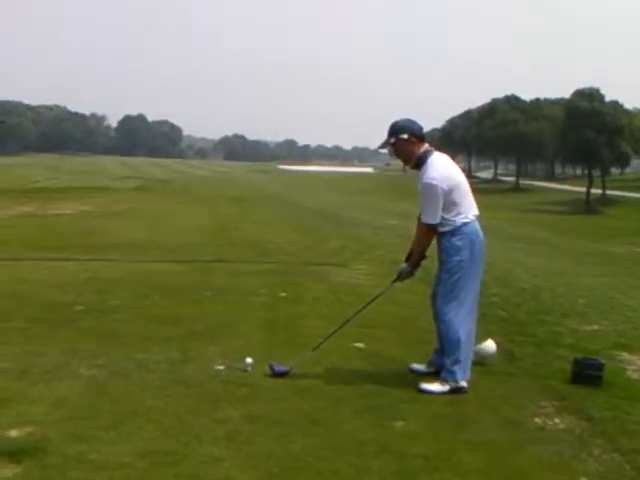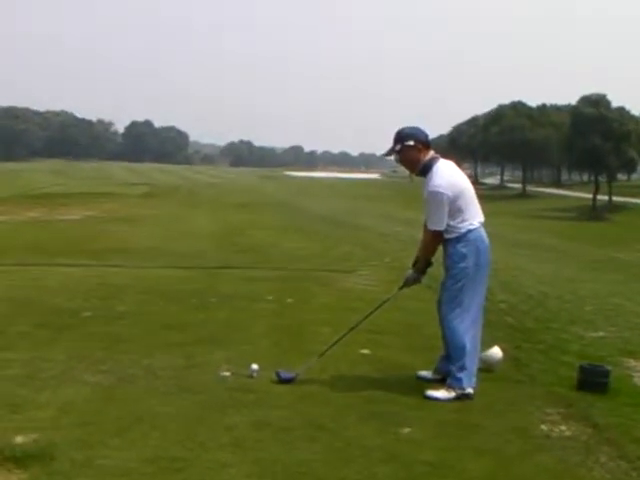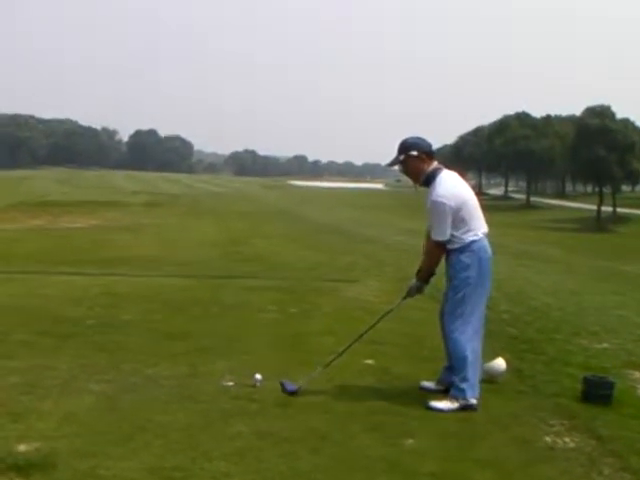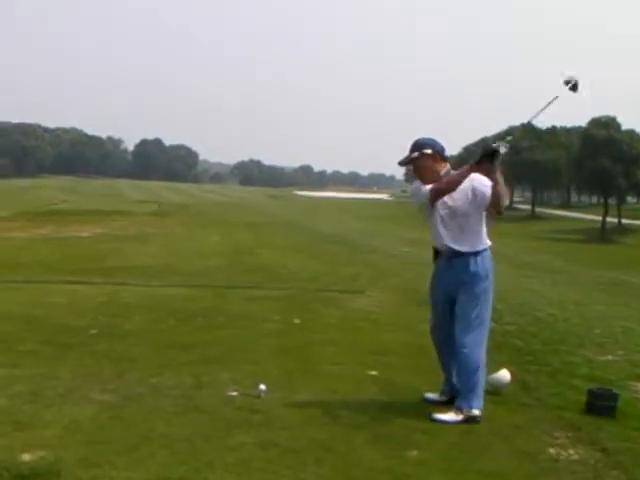
dt=0.5s
person 1, frame 1
left shoulder: (432, 177)
right shoulder: (436, 160)
left elbow: (429, 227)
right elbow: (425, 219)
left wrist: (412, 264)
right wrist: (412, 254)
left hip: (460, 240)
right hip: (457, 236)
left knee: (452, 306)
right knee: (442, 301)
left ankle: (455, 376)
right ankle: (442, 360)
person 1, frame 2
left shoulder: (437, 185)
right shoulder: (442, 167)
left elbow: (435, 234)
right elbow: (431, 226)
left wrist: (418, 269)
right wrist: (419, 261)
left hip: (465, 246)
right hip: (464, 243)
left knee: (458, 312)
right knee: (449, 308)
left ankle: (461, 383)
right ankle: (448, 366)
person 1, frame 3
left shoulder: (441, 195)
right shoulder: (445, 178)
left elbow: (439, 245)
right elbow: (432, 235)
left wrist: (421, 279)
right wrist: (422, 272)
left hip: (469, 257)
right hip: (466, 254)
left knee: (461, 324)
right knee: (451, 319)
left ankle: (464, 394)
right ankle: (451, 377)
person 1, frame 4
left shoulder: (476, 184)
right shoulder: (419, 191)
left elbow: (498, 207)
right elbow: (441, 189)
left wrist: (491, 169)
right wrist: (473, 166)
left hip: (474, 265)
right hip: (444, 264)
left knee: (468, 337)
right knee: (442, 332)
left ankle: (469, 406)
right ankle: (453, 388)
